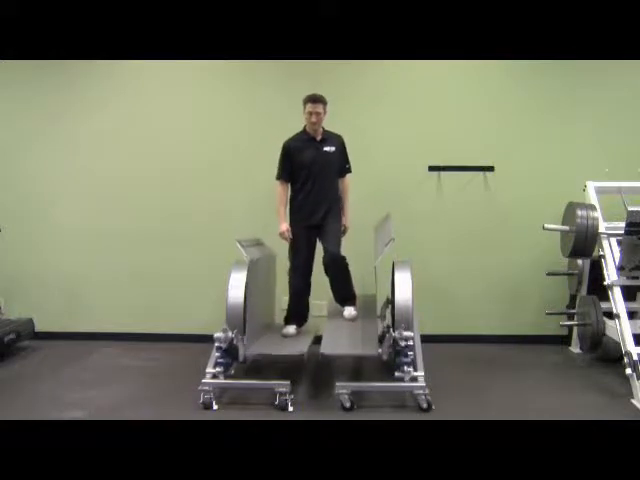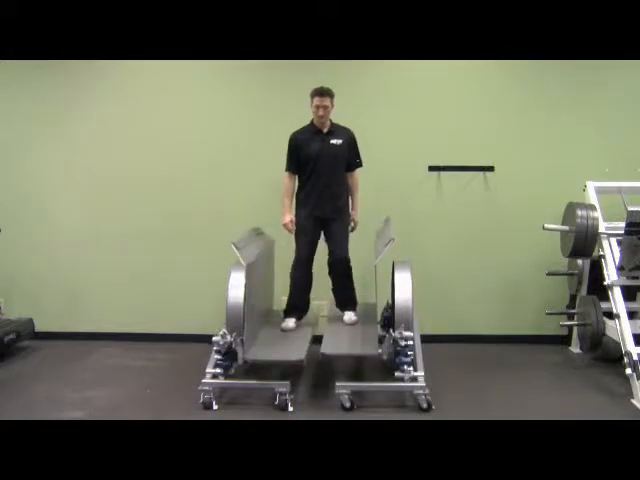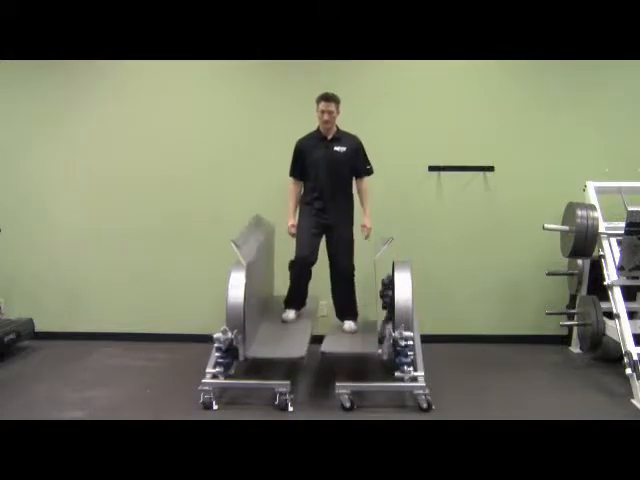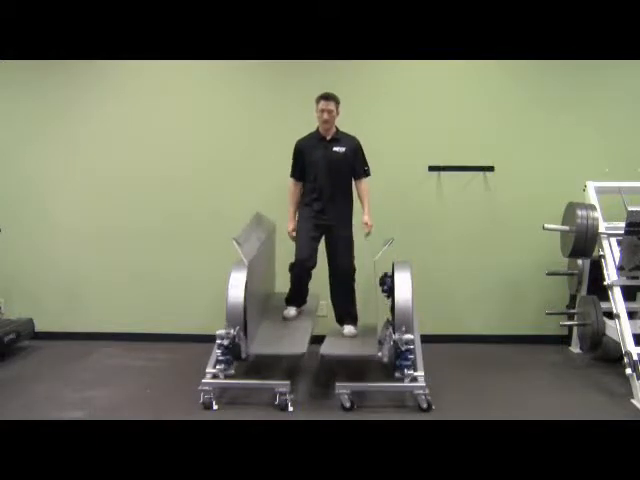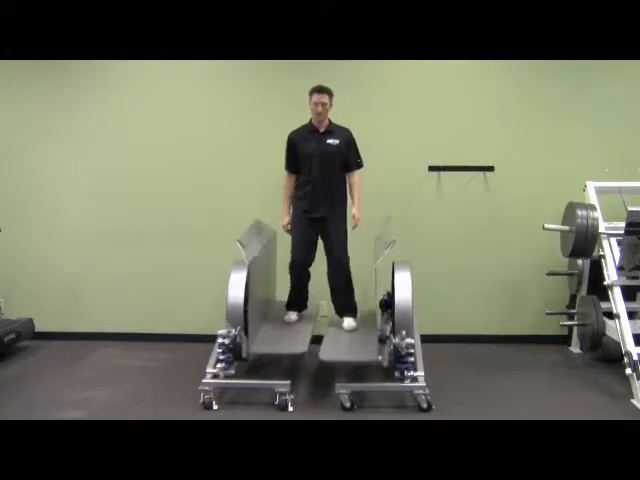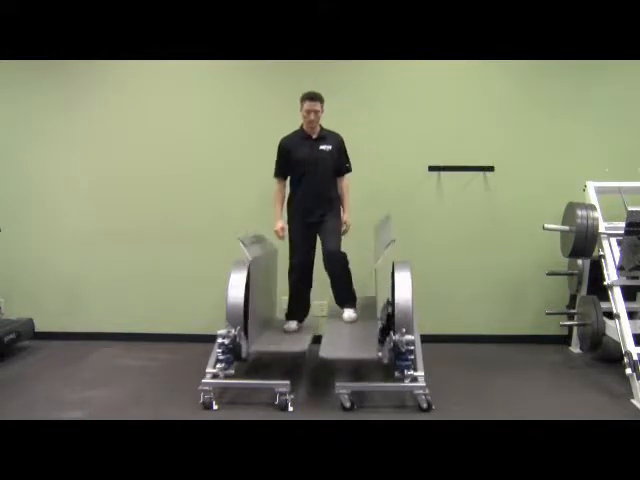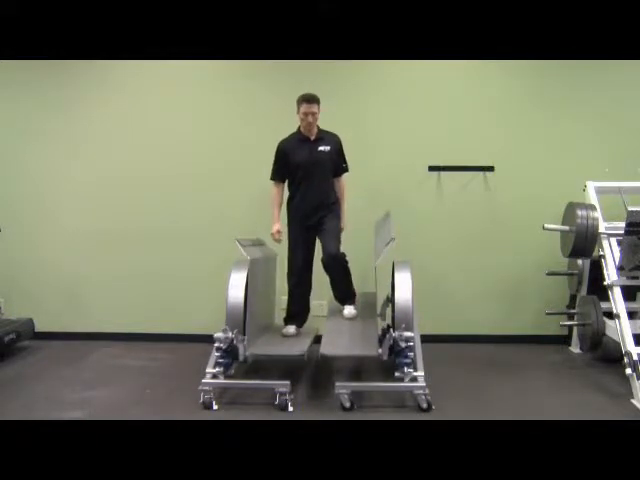
dt=0.2s
person 1, frame 1
left shoulder: (337, 142)
right shoulder: (291, 145)
left elbow: (342, 179)
right elbow: (283, 184)
left wrist: (345, 213)
right wrist: (282, 220)
left hip: (330, 215)
right hip: (301, 218)
left knee: (333, 257)
right knee: (299, 268)
left ankle: (348, 302)
right ankle: (295, 319)
person 1, frame 2
left shoulder: (346, 136)
right shoulder: (298, 138)
left elbow: (352, 173)
right elbow: (290, 176)
left wrist: (354, 207)
right wrist: (287, 211)
left hip: (337, 210)
right hip: (307, 209)
left knee: (340, 258)
right knee: (302, 260)
left ankle: (347, 307)
right ankle: (294, 313)
person 1, frame 3
left shoulder: (352, 143)
right shoulder: (304, 144)
left elbow: (362, 180)
right elbow: (296, 182)
left wrist: (366, 215)
right wrist: (291, 216)
left hip: (341, 215)
right hip: (311, 212)
left knee: (343, 266)
right knee: (303, 258)
left ankle: (347, 316)
right ankle: (293, 304)
person 1, frame 4
left shoulder: (351, 144)
right shoulder: (303, 145)
left elbow: (361, 180)
right elbow: (296, 183)
left wrist: (366, 213)
right wrist: (291, 218)
left hip: (340, 217)
right hip: (309, 215)
left knee: (343, 269)
right knee: (303, 261)
left ankle: (347, 319)
right ankle: (295, 302)
person 1, frame 5
left shoulder: (344, 136)
right shoulder: (296, 137)
left elbow: (352, 174)
right elbow: (290, 176)
left wrist: (355, 206)
right wrist: (286, 211)
left hip: (334, 210)
right hip: (304, 210)
left knee: (338, 260)
right knee: (300, 260)
left ankle: (347, 312)
right ankle: (295, 306)
person 1, frame 6
left shoulder: (335, 141)
right shoulder: (288, 143)
left elbow: (341, 179)
right elbow: (280, 182)
left wrist: (345, 212)
right wrist: (278, 218)
left hip: (328, 212)
right hip: (300, 215)
left knee: (333, 254)
right knee: (299, 265)
left ankle: (348, 304)
right ankle: (295, 315)
person 1, frame 7
left shoulder: (333, 141)
right shoulder: (286, 146)
left elbow: (338, 179)
right elbow: (278, 185)
left wrist: (342, 213)
right wrist: (276, 220)
left hip: (328, 213)
right hip: (299, 217)
left knee: (333, 255)
right knee: (298, 269)
left ankle: (348, 300)
right ankle: (294, 319)
